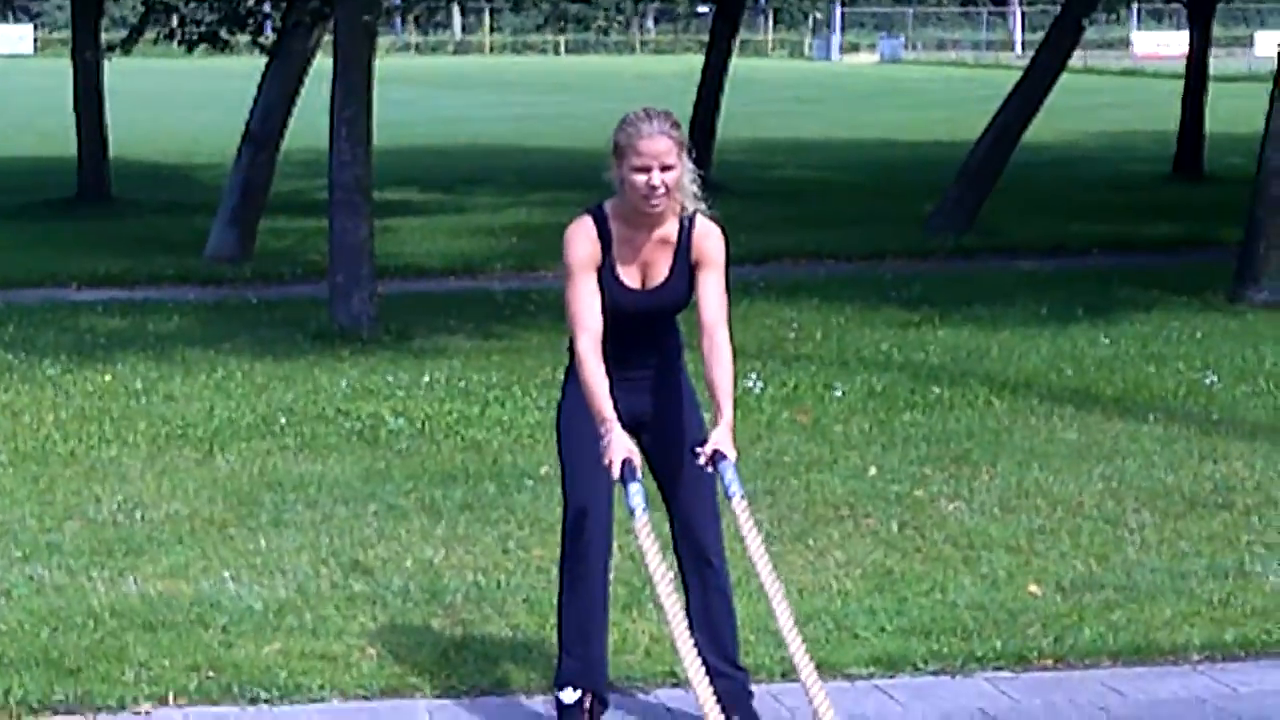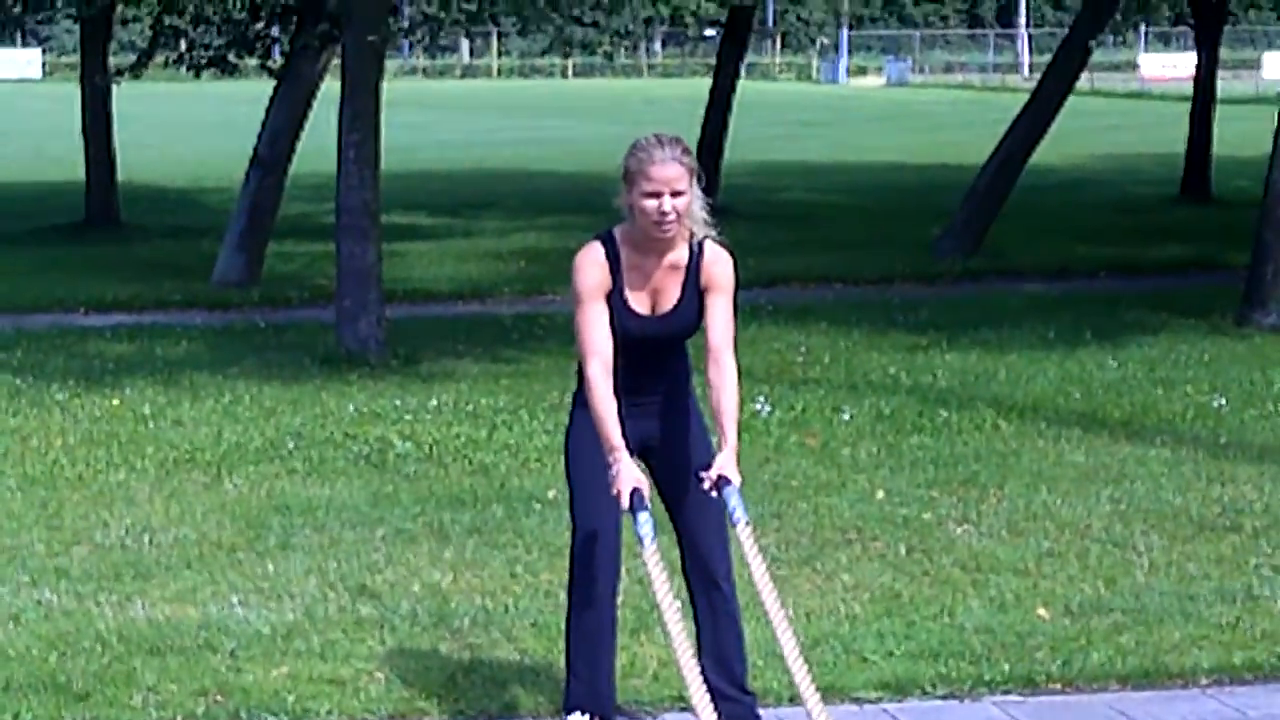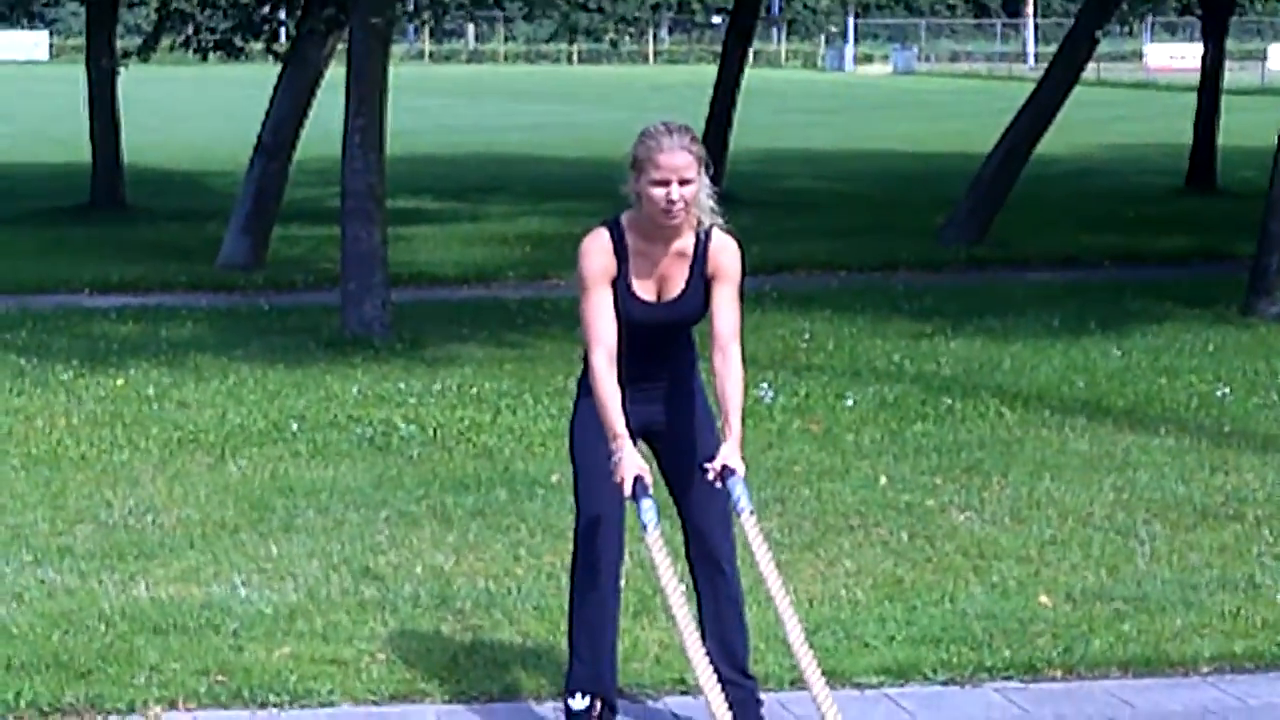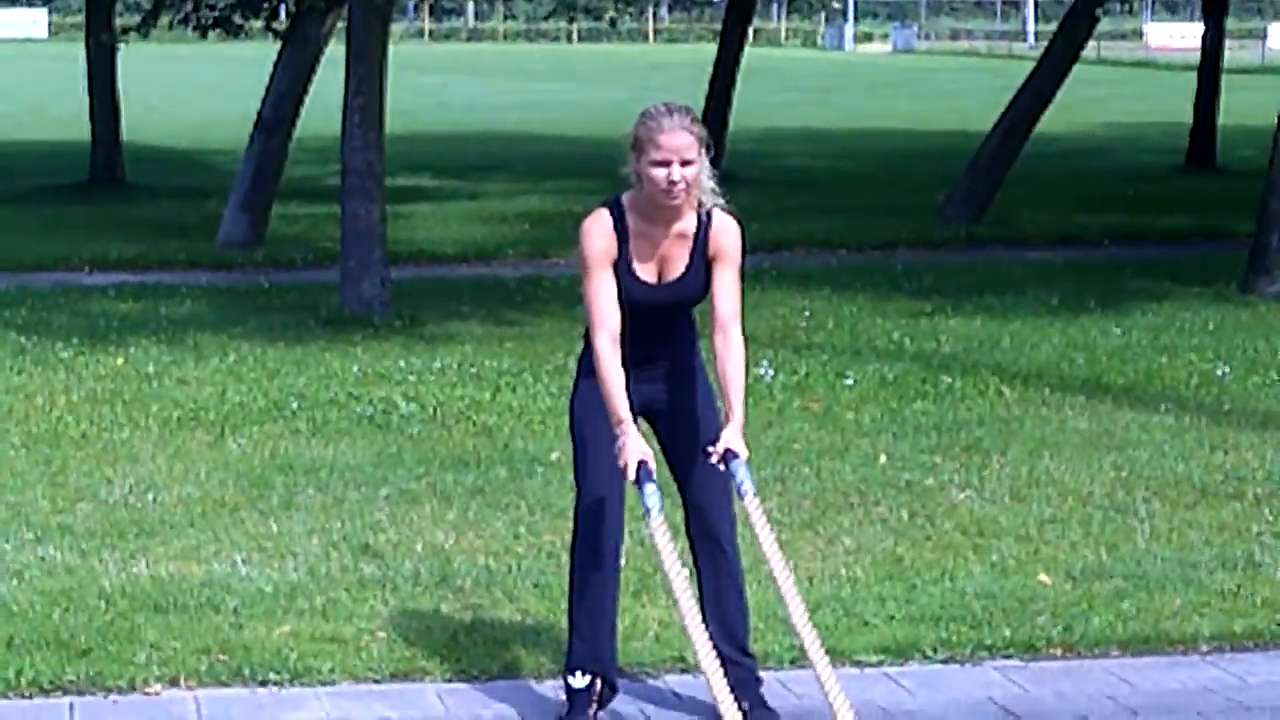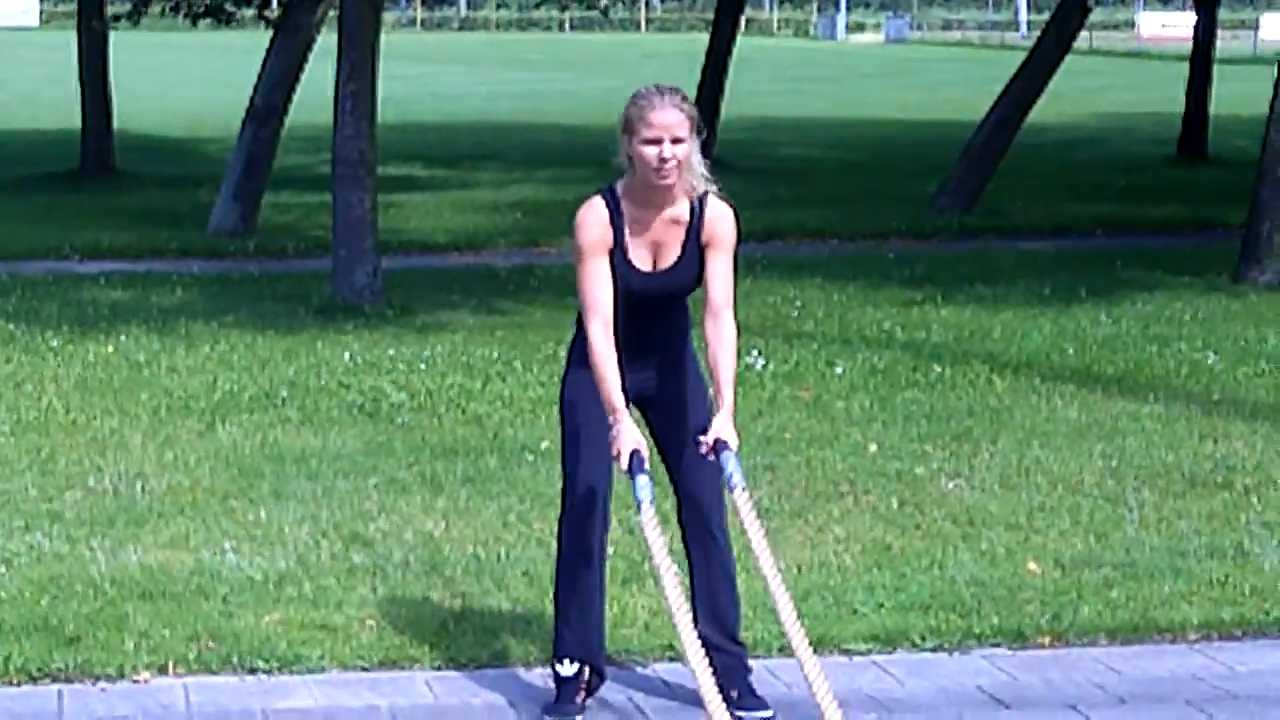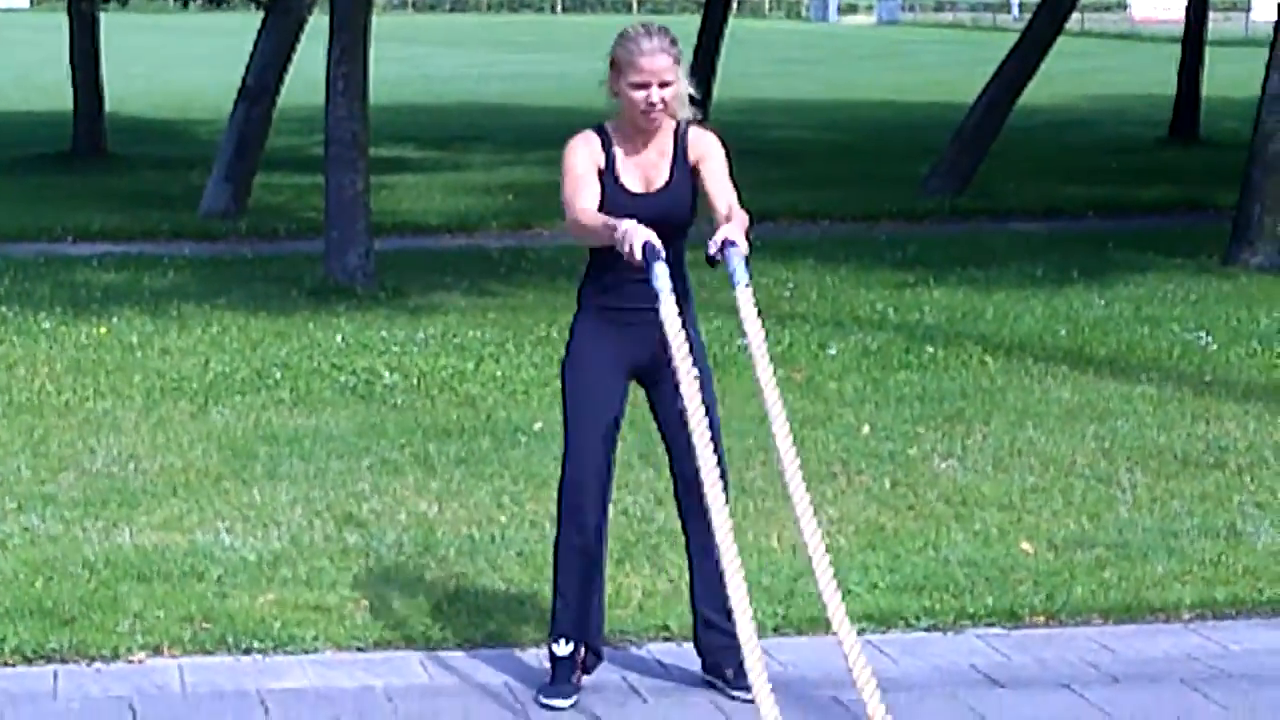
dt=0.2s
person 1, frame 1
left shoulder: (702, 235)
right shoulder: (585, 235)
left elbow: (715, 331)
right elbow: (586, 341)
left wrist: (724, 421)
right wrist: (610, 429)
left hip: (665, 386)
right hip: (595, 394)
left knee: (702, 537)
right knee: (586, 539)
person 1, frame 2
left shoulder: (712, 261)
right shoulder: (595, 261)
left elbow: (721, 359)
right elbow: (596, 368)
left wrist: (728, 448)
right wrist: (619, 459)
left hip: (675, 410)
right hip: (603, 417)
left knee: (711, 561)
right knee: (594, 561)
person 1, frame 3
left shoulder: (719, 249)
right shoulder: (601, 248)
left elbow: (727, 347)
right elbow: (600, 355)
left wrist: (732, 438)
right wrist: (621, 446)
left hip: (679, 396)
right hip: (608, 402)
left knee: (714, 544)
right knee: (597, 545)
person 1, frame 4
left shoulder: (719, 229)
right shoulder: (603, 228)
left elbow: (728, 328)
right elbow: (603, 337)
left wrist: (735, 422)
right wrist: (623, 430)
left hip: (680, 374)
right hip: (608, 381)
left knee: (715, 521)
right knee: (598, 521)
person 1, frame 5
left shoulder: (713, 214)
right shoulder: (598, 215)
left elbow: (721, 314)
right elbow: (599, 321)
left wrist: (723, 404)
right wrist: (620, 419)
left hip: (673, 366)
right hip: (600, 368)
left knee: (705, 510)
right knee: (584, 509)
person 1, frame 6
left shoulder: (699, 144)
right shoulder: (588, 148)
left elbow: (726, 204)
right elbow: (581, 217)
left wrist: (732, 227)
right wrist: (620, 229)
left hip: (673, 333)
right hip: (600, 335)
left knee: (702, 485)
right knee: (583, 489)
left ankle: (721, 652)
right ankle: (571, 651)
